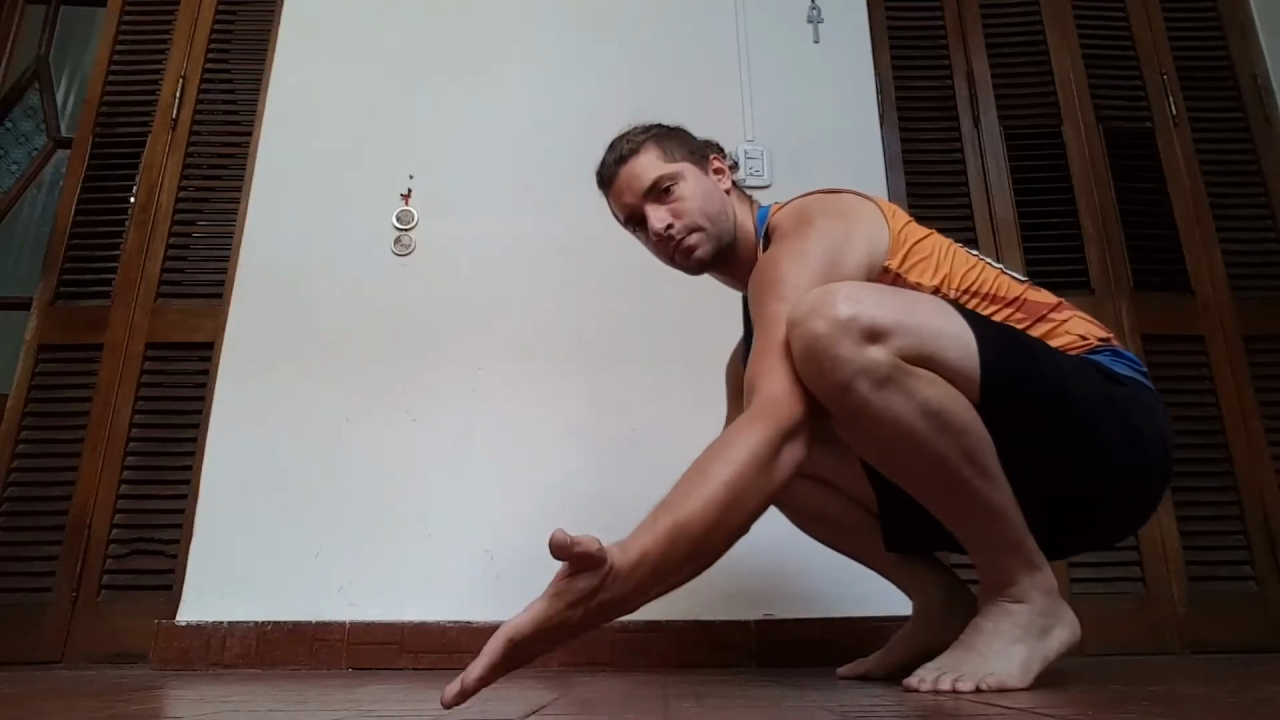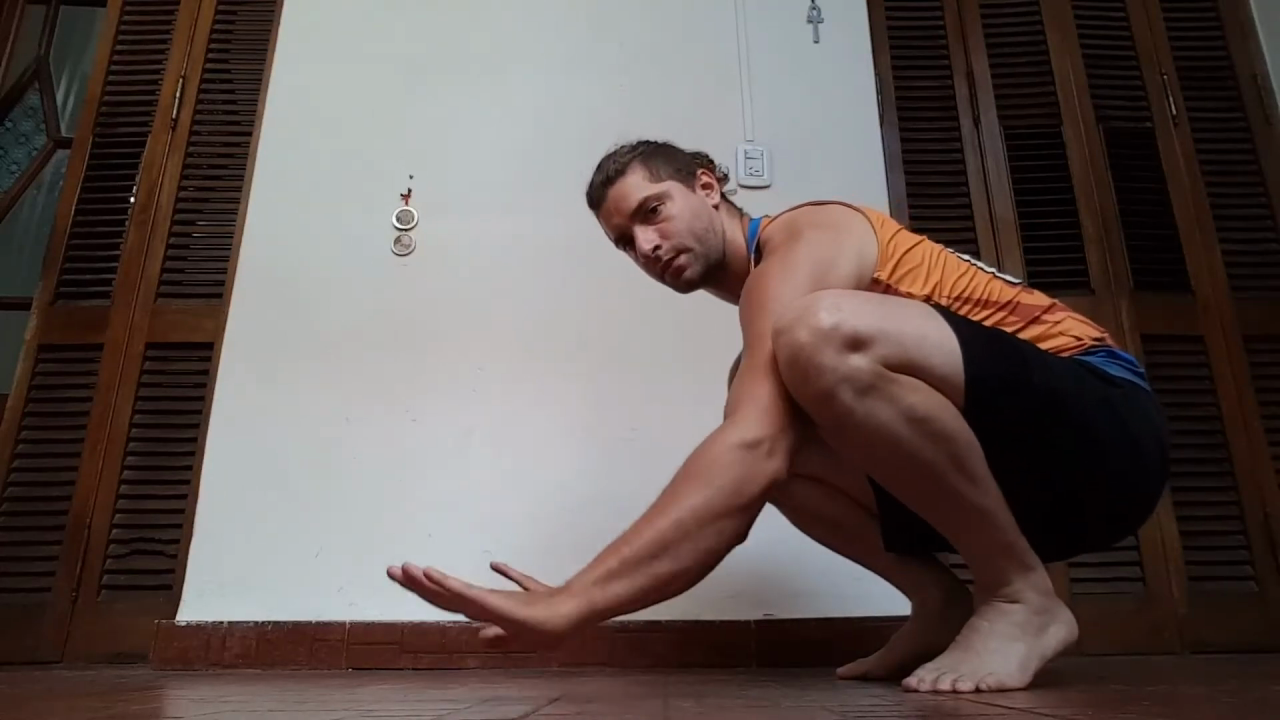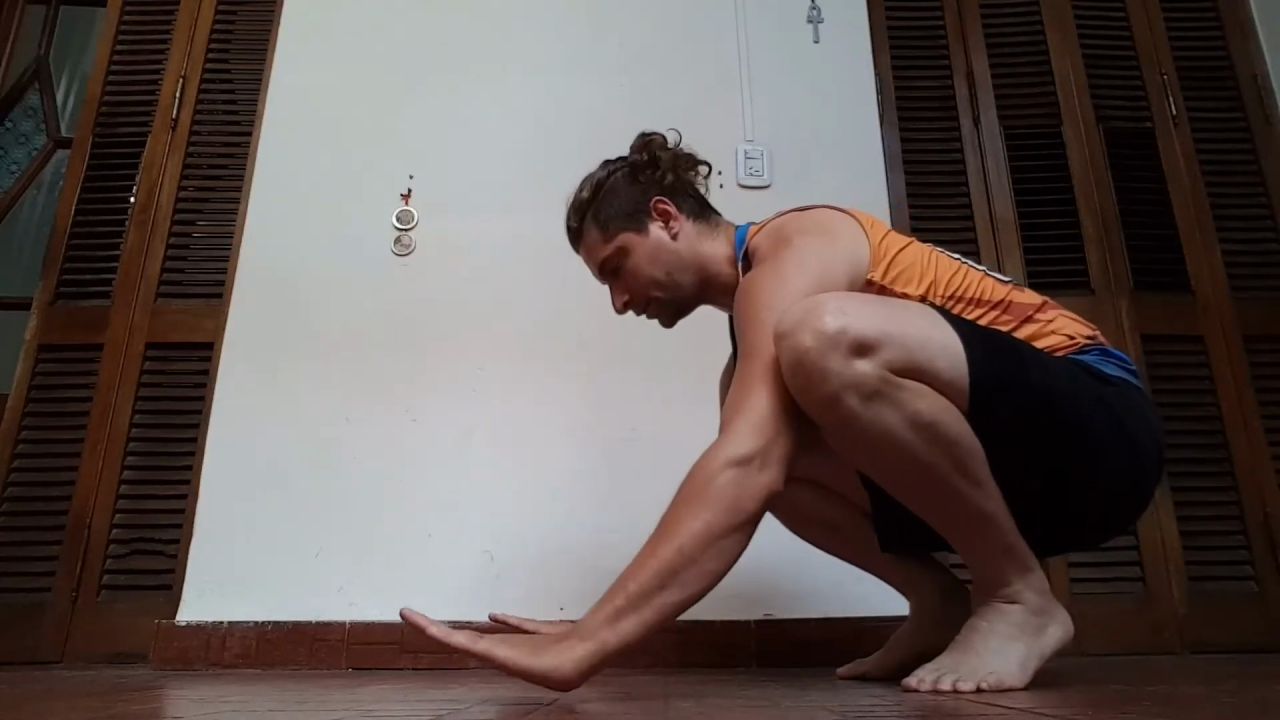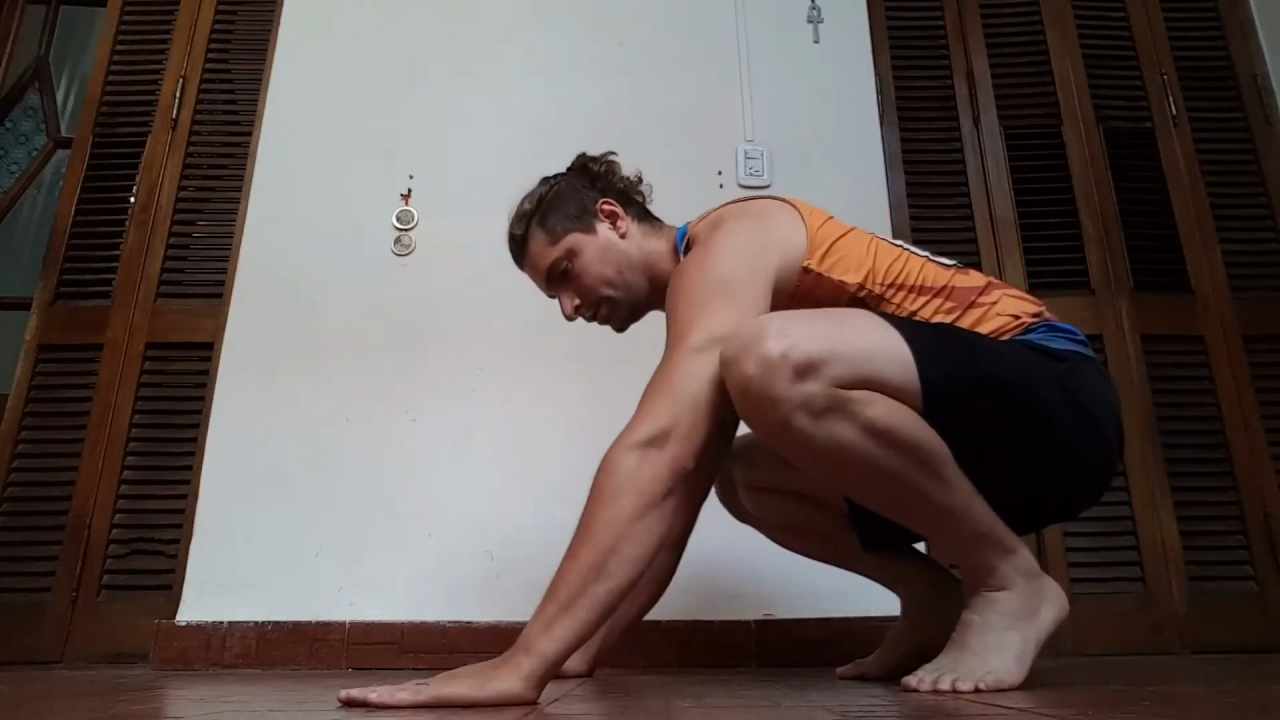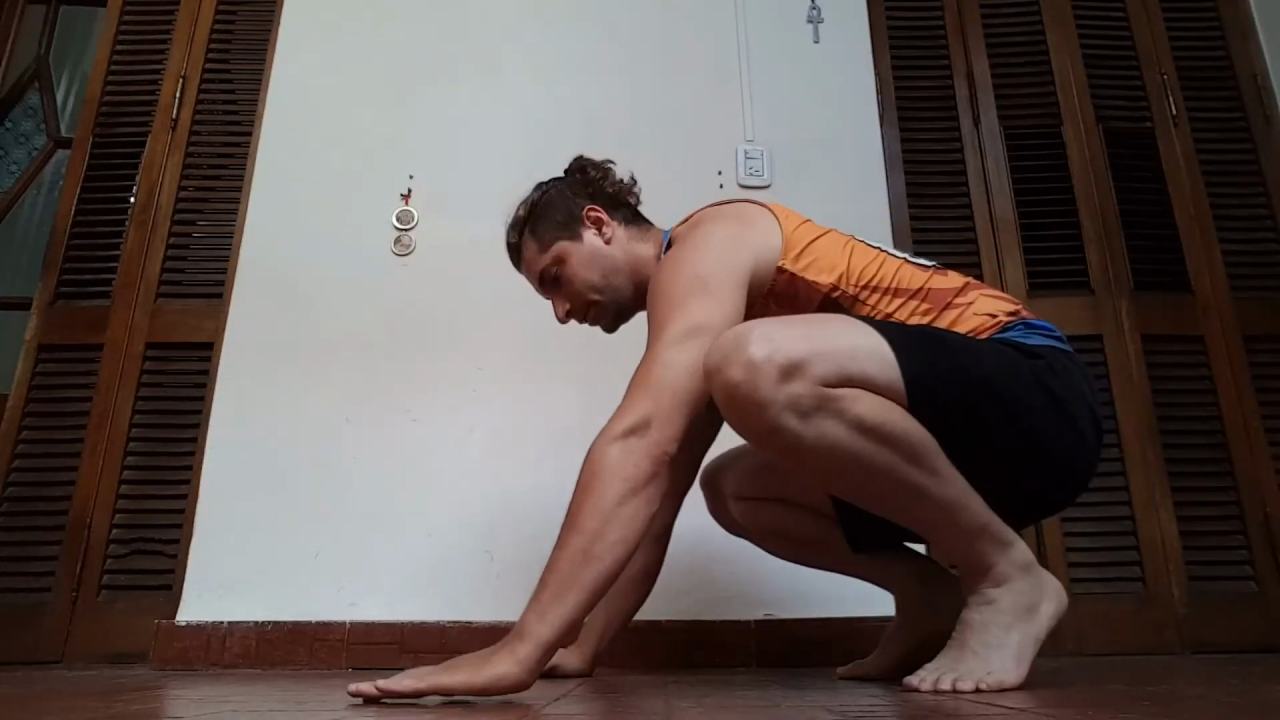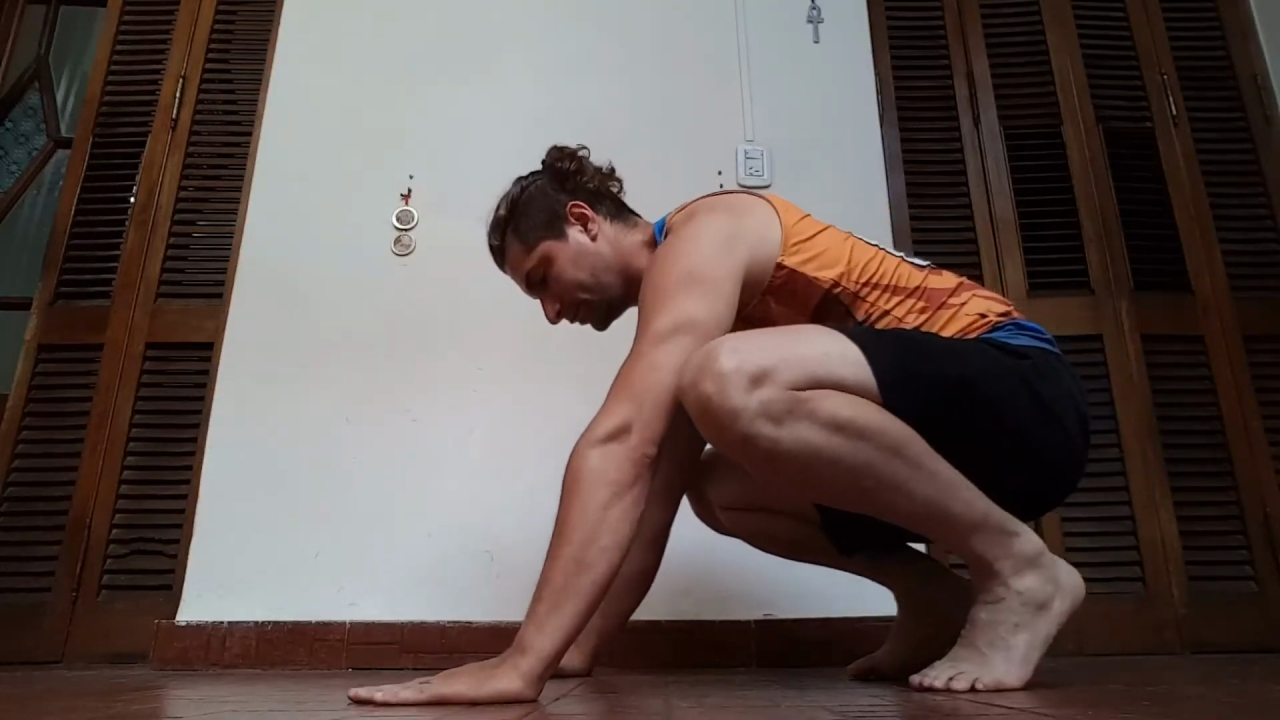
dt=0.5s
person 1, frame 1
left shoulder: (810, 228)
right shoulder: (759, 343)
left elbow: (777, 433)
right elbow: (723, 508)
left wrist: (610, 577)
right wrist: (600, 594)
left hip: (1106, 425)
right hip: (1011, 473)
left knee: (840, 323)
left ankle: (1025, 598)
right ankle: (944, 605)
person 1, frame 2
left shoulder: (800, 242)
right shoulder: (766, 346)
left elbow: (754, 452)
right elbow: (726, 513)
left wrist: (569, 602)
right wrist: (589, 603)
left hip: (1102, 421)
right hip: (1015, 465)
left knee: (823, 335)
left ankle: (1020, 596)
right ankle: (943, 604)
person 1, frame 3
left shoulder: (790, 252)
right shoulder: (759, 331)
left elbow: (746, 471)
right elbow: (745, 474)
left wrist: (583, 645)
right wrist: (602, 627)
left hip: (1098, 422)
right hip: (1018, 465)
left knee: (826, 336)
left ankle: (1018, 598)
right ankle: (946, 605)
person 1, frame 4
left shoulder: (726, 244)
right shoulder: (711, 315)
left elbow: (657, 452)
right elbow: (672, 501)
left wrist: (525, 663)
right wrist: (580, 650)
left hip: (1054, 399)
right hip: (981, 430)
left knee: (771, 359)
right knee: (741, 474)
left ankle: (1007, 585)
right ankle: (937, 601)
person 1, frame 5
left shoulder: (707, 244)
right shoulder: (701, 317)
left elbow: (639, 446)
right elbow: (657, 493)
left wrist: (520, 651)
right wrist: (579, 650)
left hip: (1034, 395)
right hip: (967, 431)
left knee: (761, 365)
right knee: (732, 488)
left ankle: (1004, 581)
right ankle: (932, 597)
person 1, frame 6
left shoulder: (701, 235)
right shoulder: (687, 314)
left elbow: (623, 445)
right elbow: (651, 488)
left wrist: (524, 661)
right wrist: (577, 650)
left hip: (1020, 394)
right hip: (957, 424)
left knee: (729, 383)
right knee: (716, 486)
left ankle: (1015, 569)
right ankle: (935, 597)
